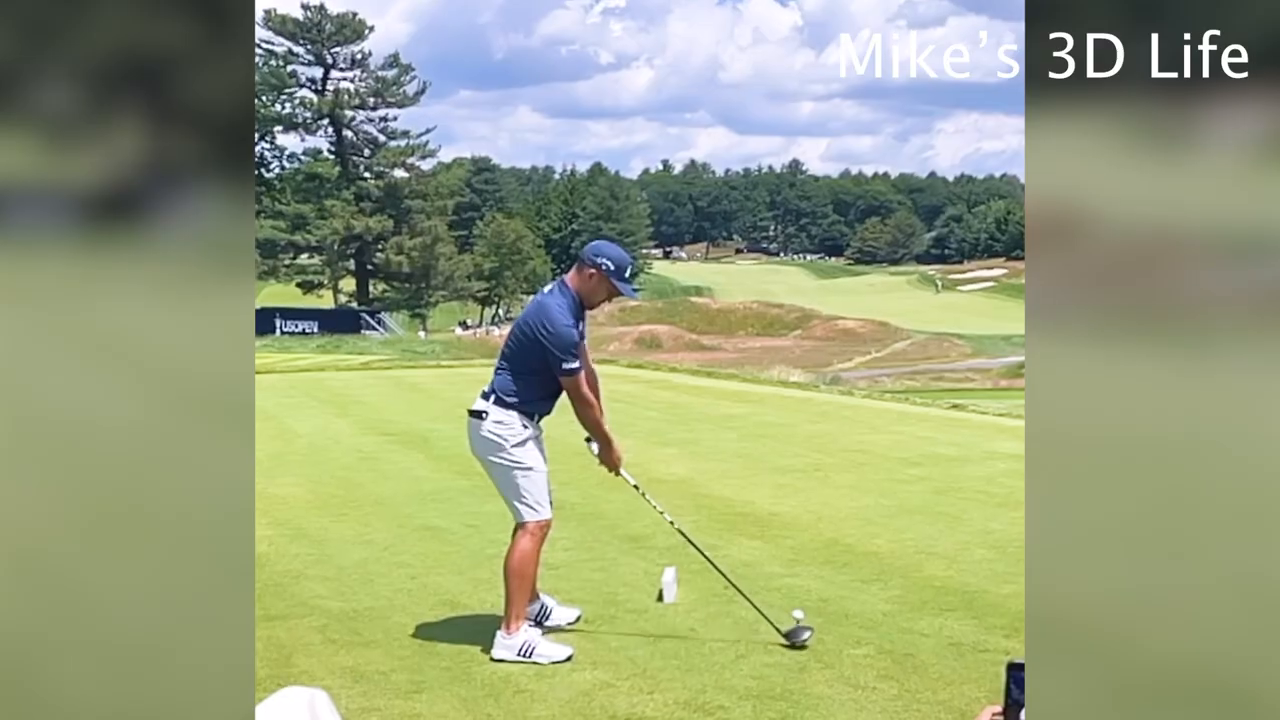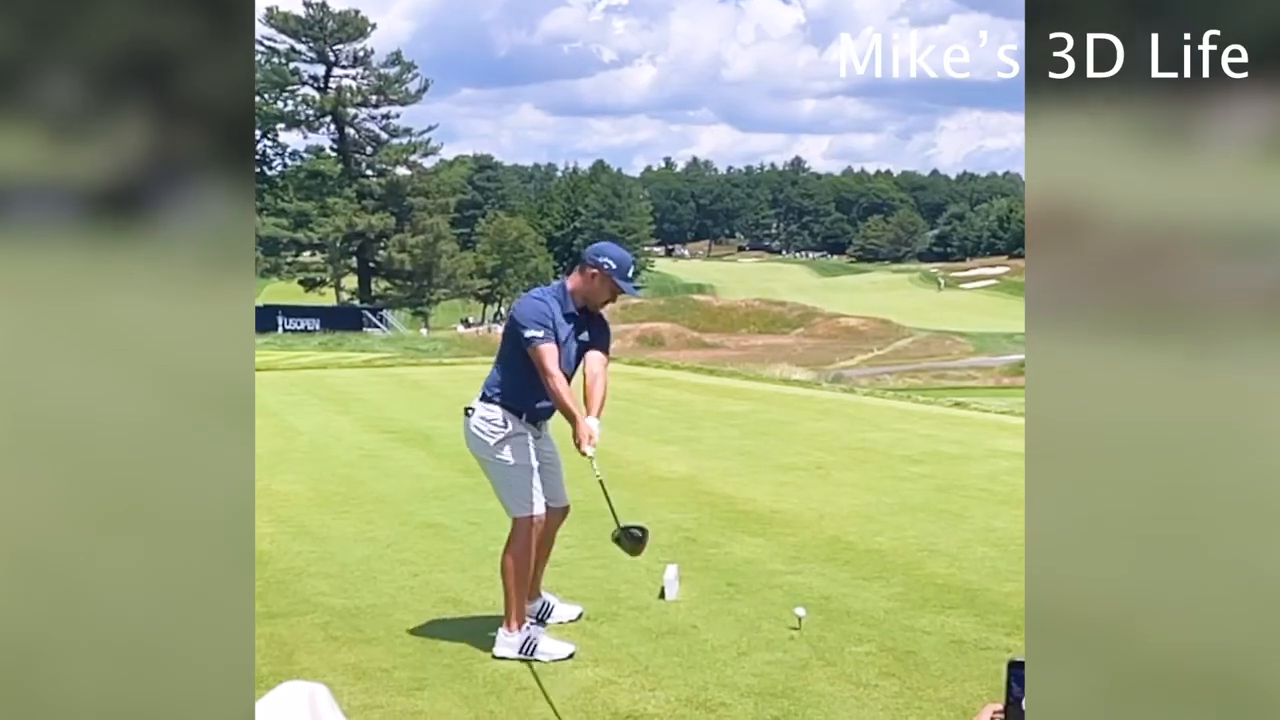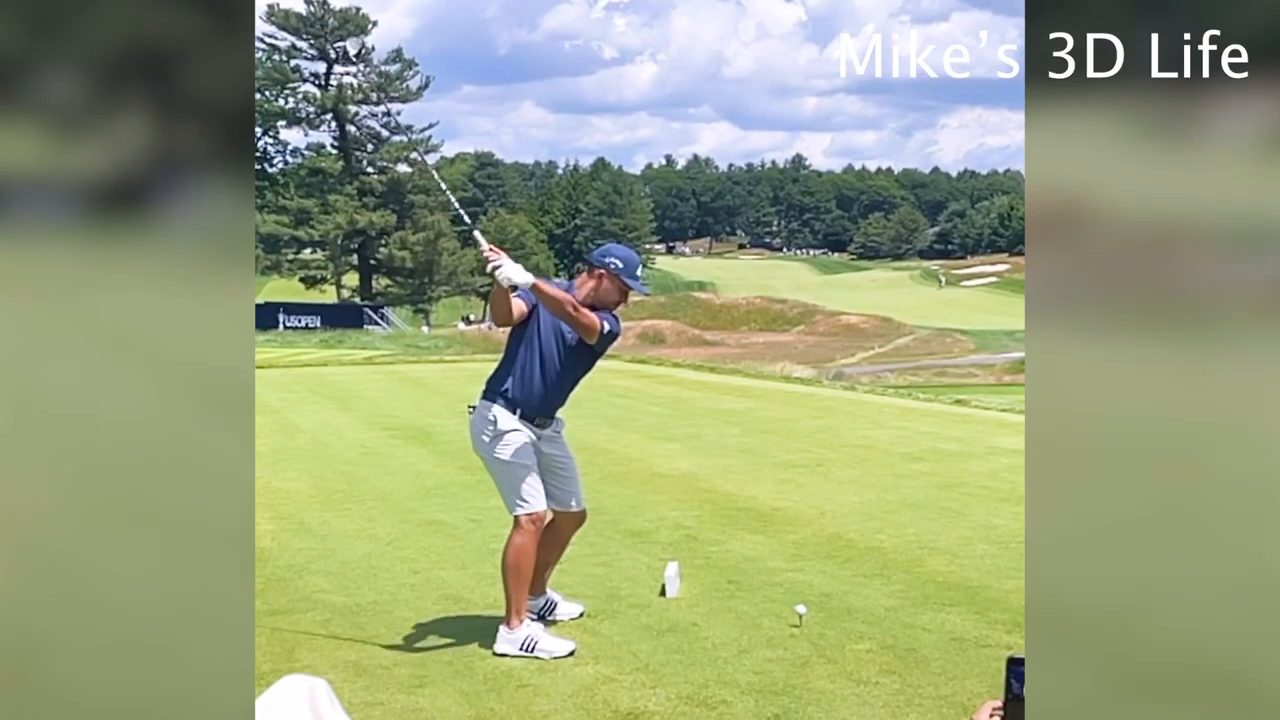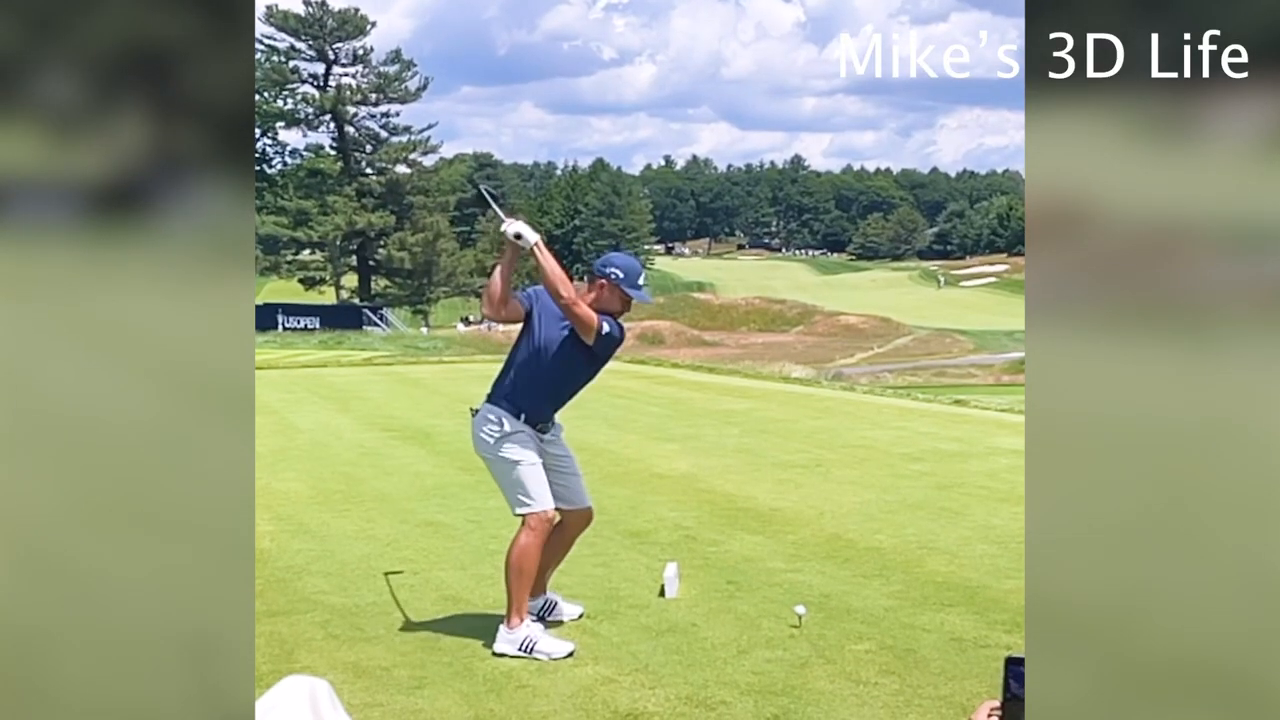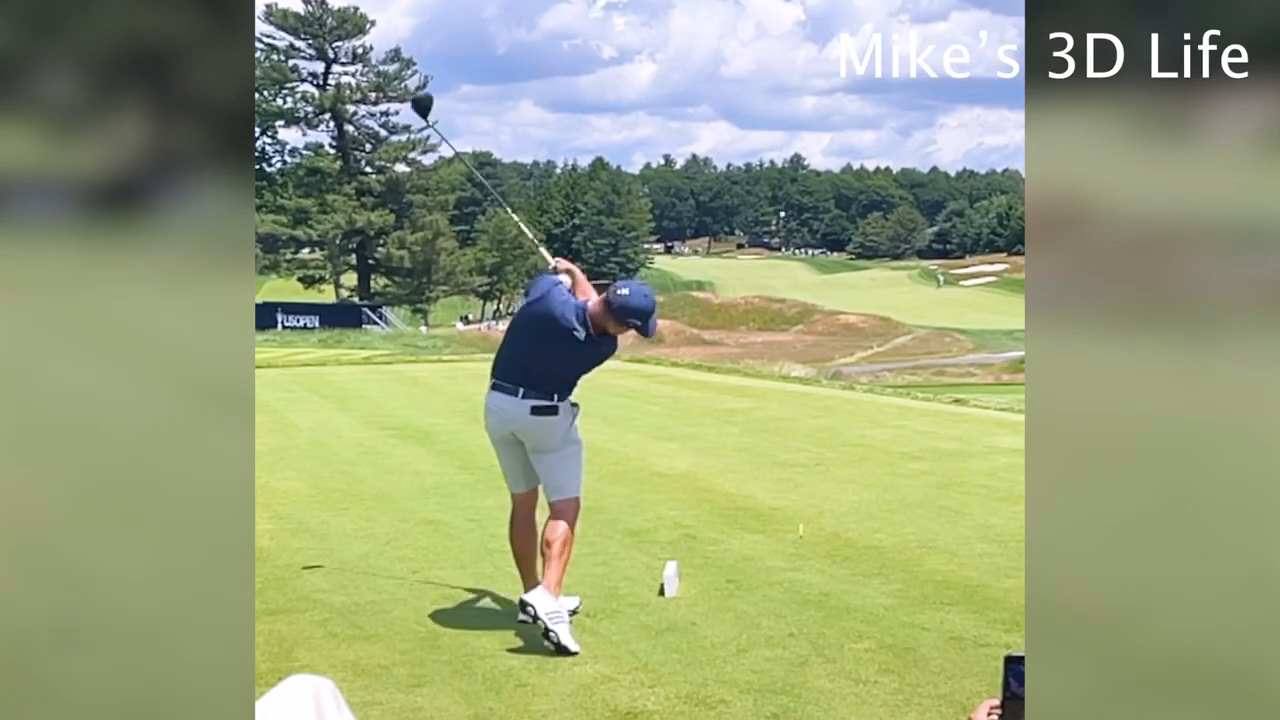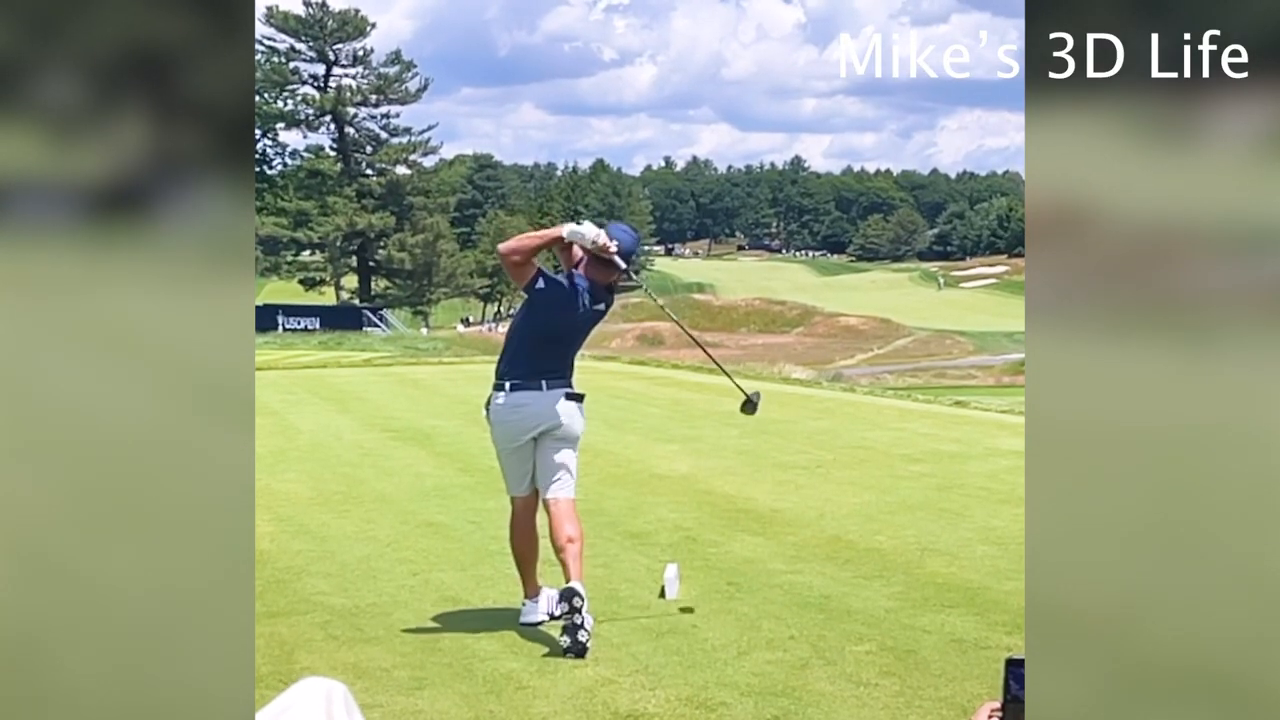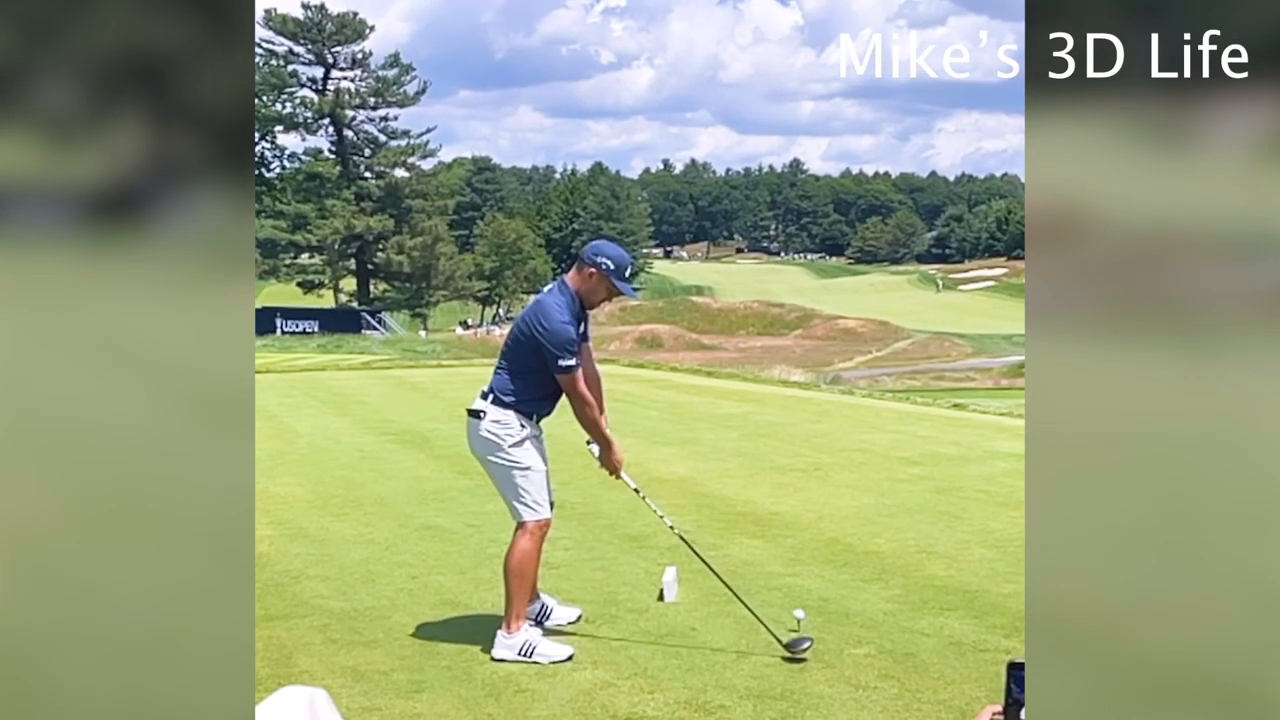
dt=0.3s
person 1, frame 1
left shoulder: (570, 306)
right shoulder: (556, 318)
left elbow: (585, 370)
right elbow: (580, 394)
left wrist: (603, 432)
right wrist: (606, 441)
left hip: (518, 424)
right hip: (505, 426)
left knee: (537, 515)
right knee: (534, 522)
left ankle: (531, 603)
right ankle: (512, 634)
person 1, frame 2
left shoulder: (595, 325)
right shoulder: (537, 304)
left elbow: (595, 374)
right elbow: (549, 371)
left wrist: (593, 421)
right wrist: (577, 420)
left hip: (532, 426)
right hip: (499, 423)
left knee: (554, 510)
right knee: (530, 519)
left ankle: (532, 600)
right ankle: (513, 632)
person 1, frame 3
left shoulder: (607, 326)
right shoulder: (537, 294)
left elbow: (573, 314)
right elbow: (502, 315)
left wrist: (529, 280)
right wrist: (503, 276)
left hip: (545, 427)
right hip: (501, 421)
left knee: (572, 514)
right knee: (531, 518)
left ankle: (535, 597)
right ankle: (514, 629)
person 1, frame 4
left shoulder: (611, 332)
right shoulder: (542, 300)
left elbow: (569, 304)
right elbow: (494, 309)
left wrist: (535, 244)
right wrist: (512, 251)
left hip: (542, 429)
right hip: (502, 424)
left knee: (578, 513)
right knee: (539, 516)
left ankle: (536, 596)
right ankle: (514, 629)
person 1, frame 5
left shoulder: (548, 289)
right shoulder: (595, 335)
left wrist: (571, 273)
left hip: (501, 404)
right hip: (547, 416)
left knee: (523, 499)
right knee: (564, 506)
left ankle: (536, 598)
right ankle: (547, 600)
person 1, frame 6
left shoulder: (553, 291)
right shoulder: (602, 297)
left elbow: (507, 254)
right elbow: (574, 256)
left wrist: (564, 231)
right wrist: (570, 235)
left hip: (511, 405)
right hip: (558, 406)
left knee: (523, 504)
right knee: (560, 501)
left ankle: (533, 600)
right ankle: (574, 588)
person 1, frame 7
left shoulder: (577, 310)
right shoulder: (554, 315)
left elbow: (590, 375)
right elbow: (579, 394)
left wrist: (606, 436)
right wrist: (607, 443)
left hip: (521, 424)
right hip: (503, 425)
left knee: (540, 512)
right knee: (534, 521)
left ankle: (531, 602)
right ankle: (513, 634)
